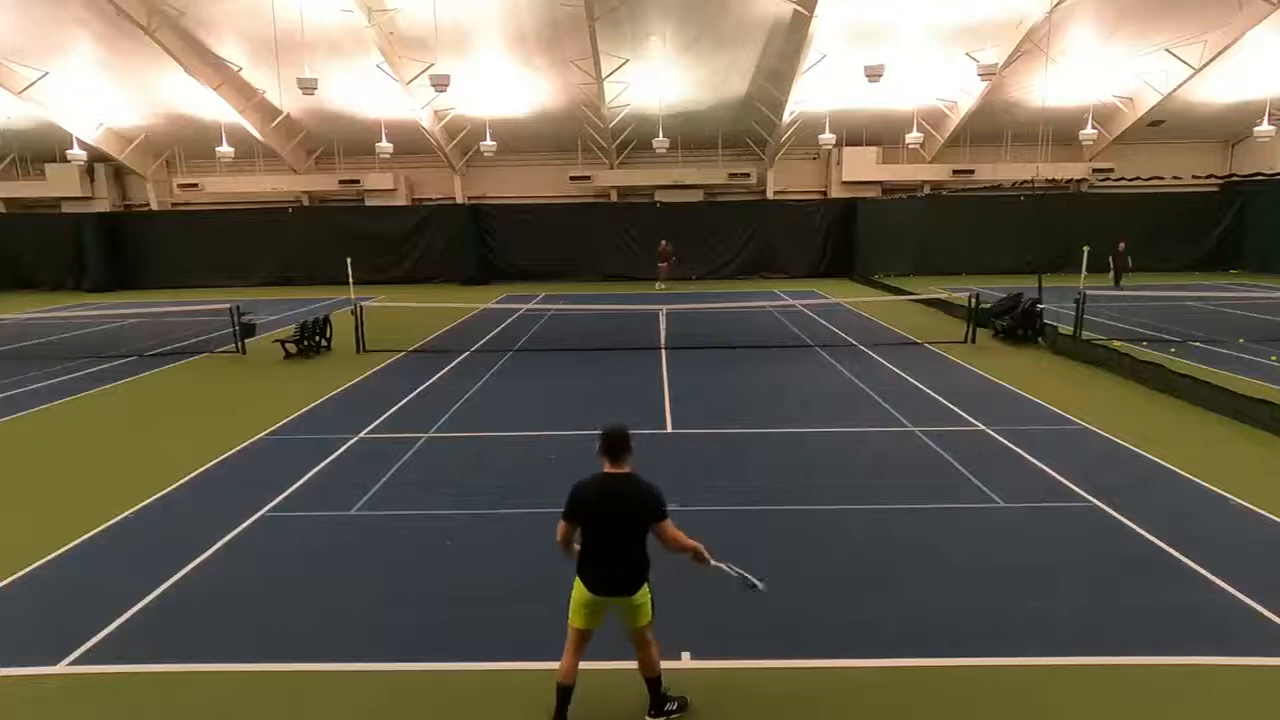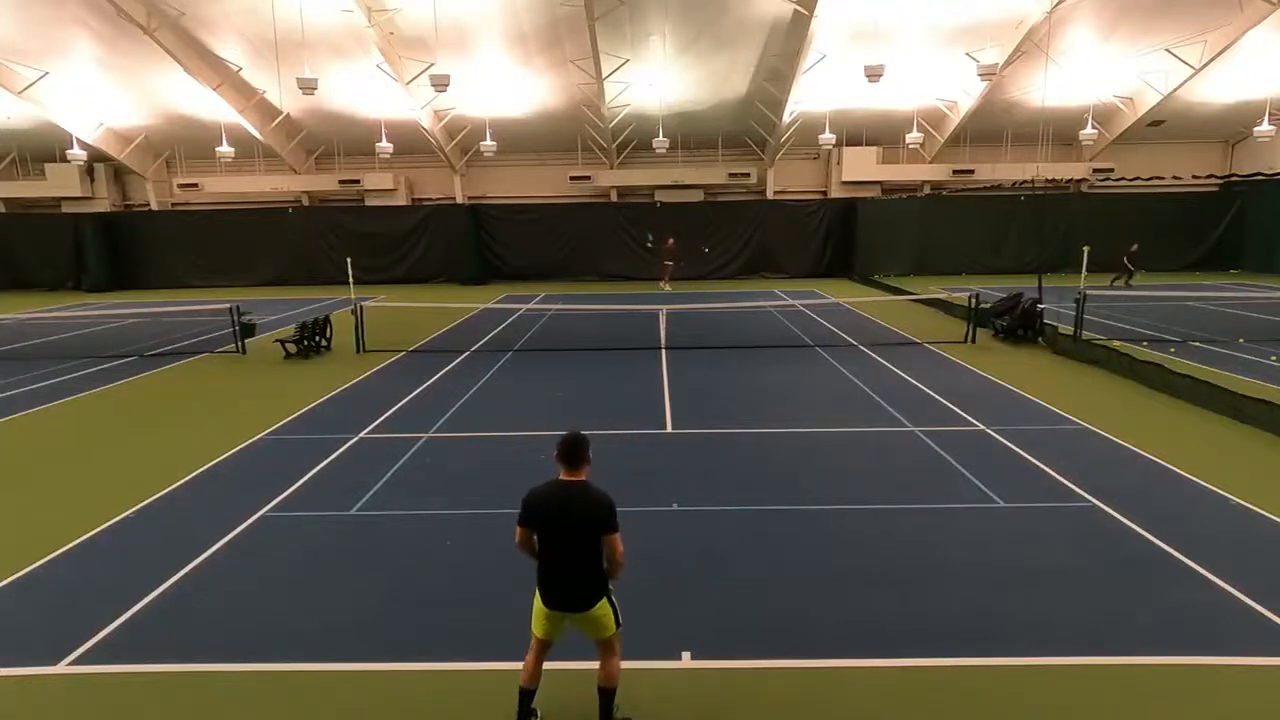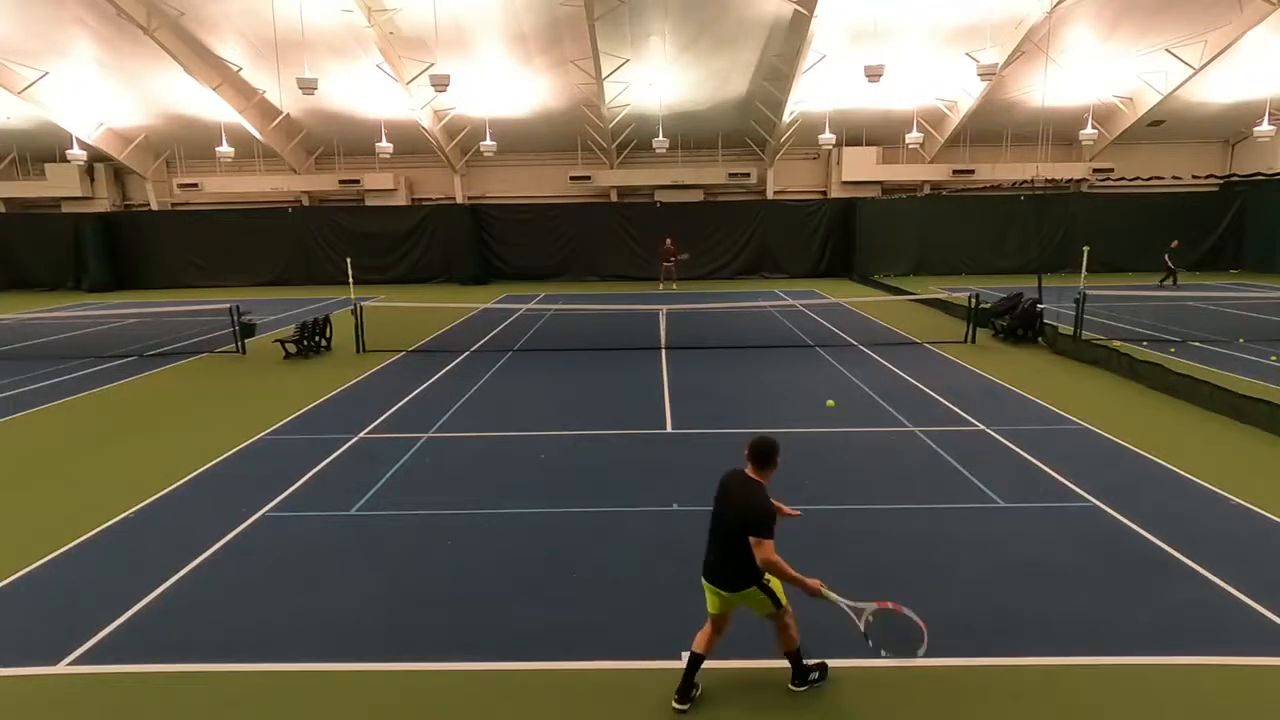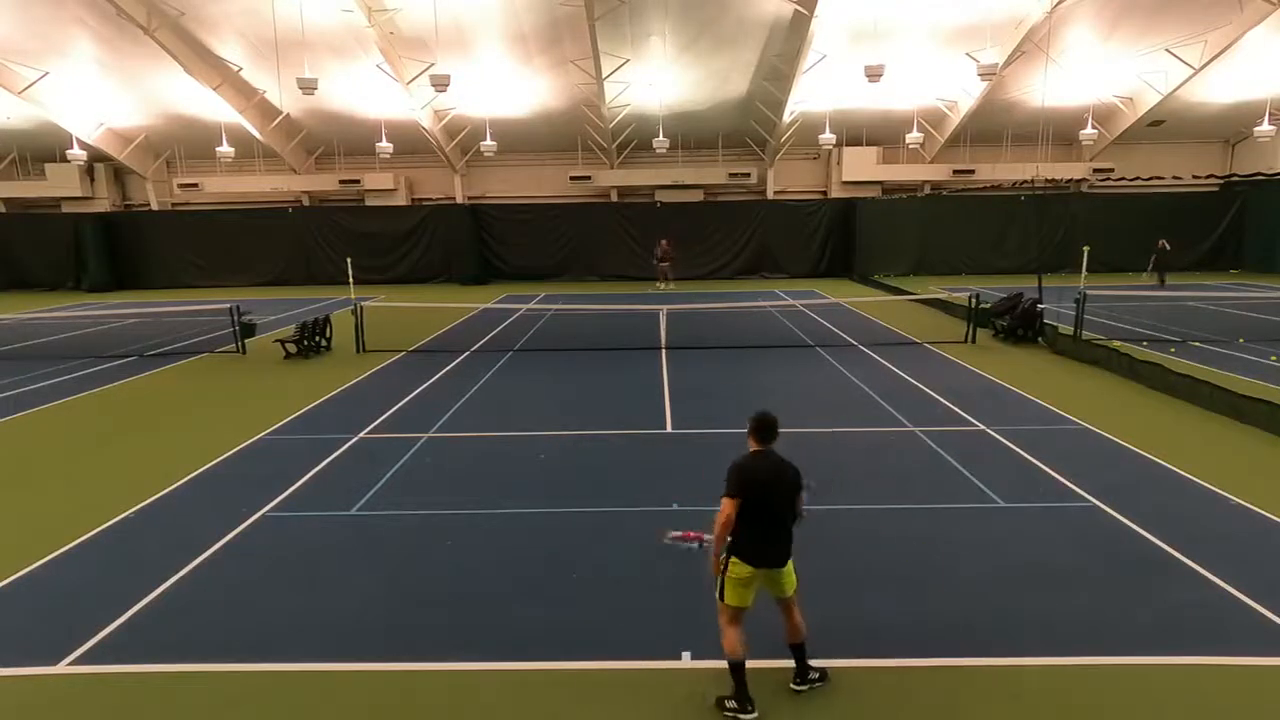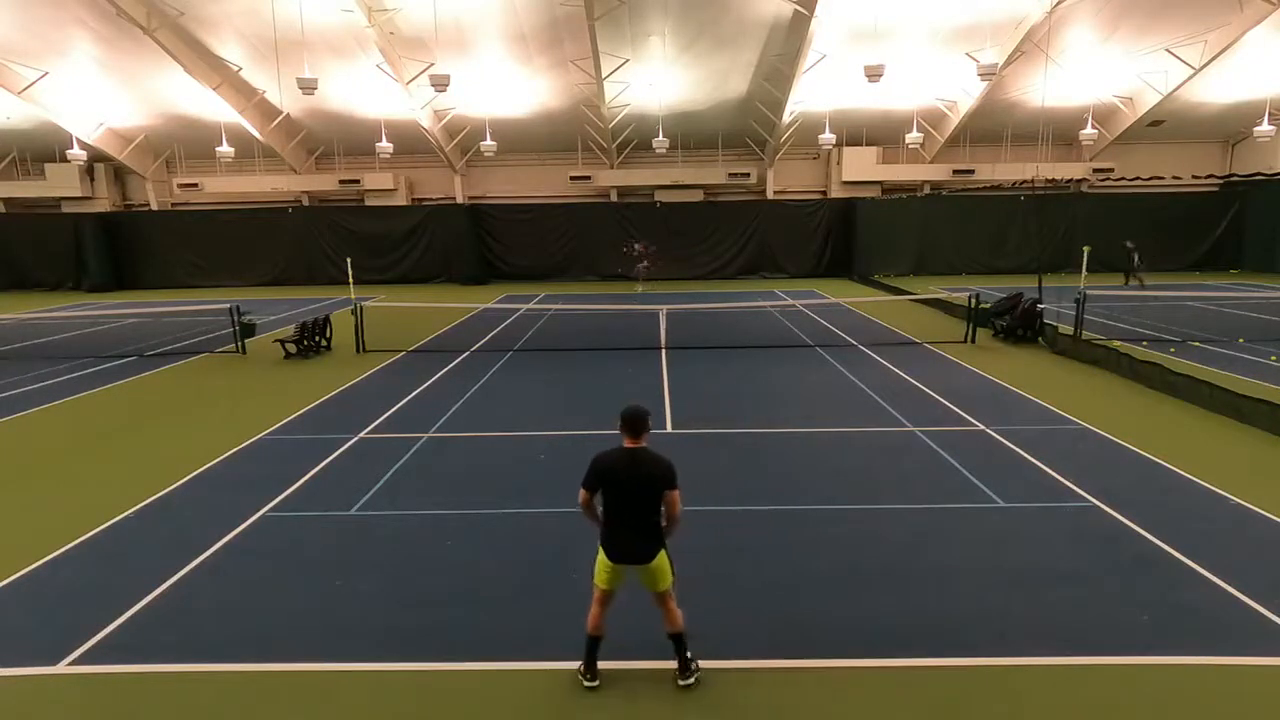
dt=1s
person 1, frame 1
left shoulder: (582, 490)
right shoulder: (647, 493)
left elbow: (563, 538)
right elbow: (669, 539)
left wrist: (575, 553)
right wrist: (697, 548)
left hip: (590, 582)
right hip: (632, 584)
left knee: (573, 647)
right knee: (644, 643)
person 1, frame 2
left shoulder: (535, 497)
right shoulder: (601, 501)
left elbow: (522, 542)
right elbow: (616, 555)
right wrist: (611, 572)
left hip: (549, 592)
right hip: (591, 594)
left knee: (537, 651)
right knee: (610, 652)
person 1, frame 3
left shoulder: (733, 477)
right shoulder: (759, 505)
right elbow: (765, 560)
right wrist: (803, 583)
left hip: (712, 574)
right hip: (742, 581)
left knee: (716, 624)
right knee: (784, 619)
left ankle: (684, 692)
right ankle: (800, 675)
person 1, frame 4
left shoulder: (742, 467)
right shoulder: (791, 470)
left elbow: (726, 516)
right elbow: (797, 513)
left wrist: (716, 555)
left hip: (743, 557)
right hip: (780, 556)
left knee: (729, 622)
right knee: (789, 609)
right ankle: (803, 672)
person 1, frame 5
left shoulder: (602, 461)
right shoulder: (664, 466)
left elbow: (584, 502)
right elbow: (674, 514)
right wrist: (664, 531)
left hip: (612, 549)
right hip: (650, 550)
left knee: (599, 603)
right knee: (667, 603)
left ankle: (590, 668)
right ankle: (685, 667)
